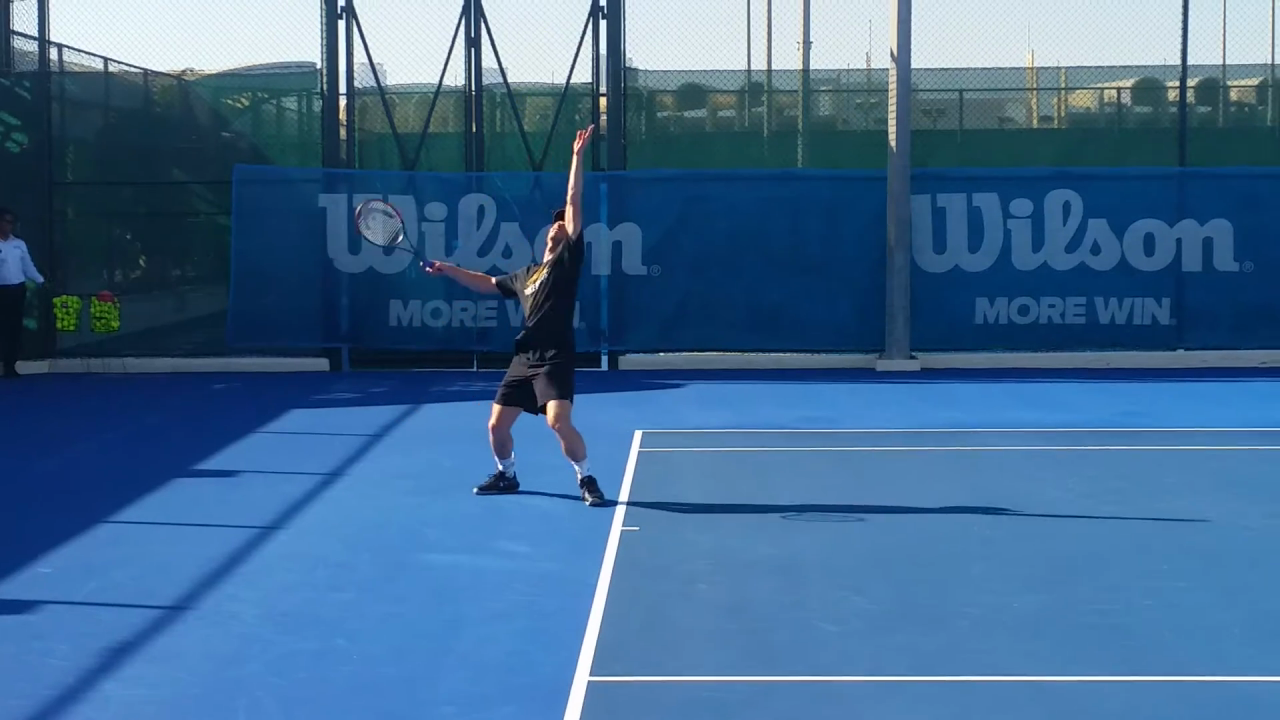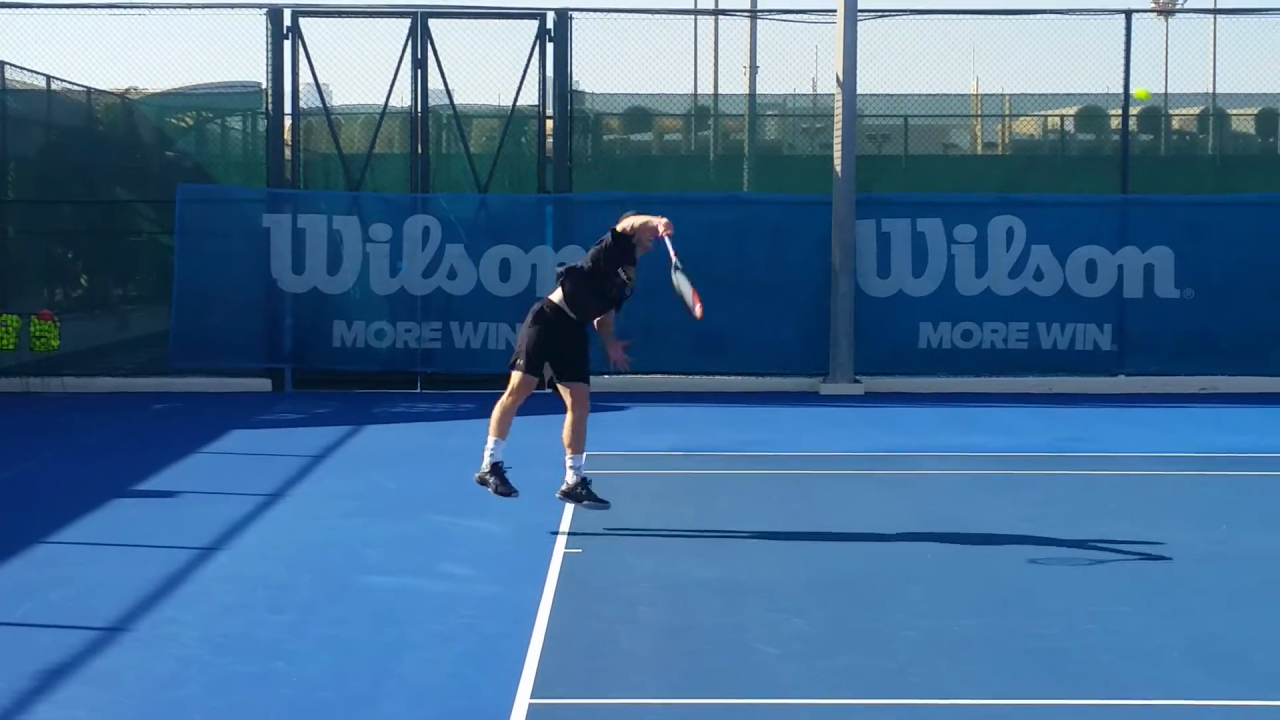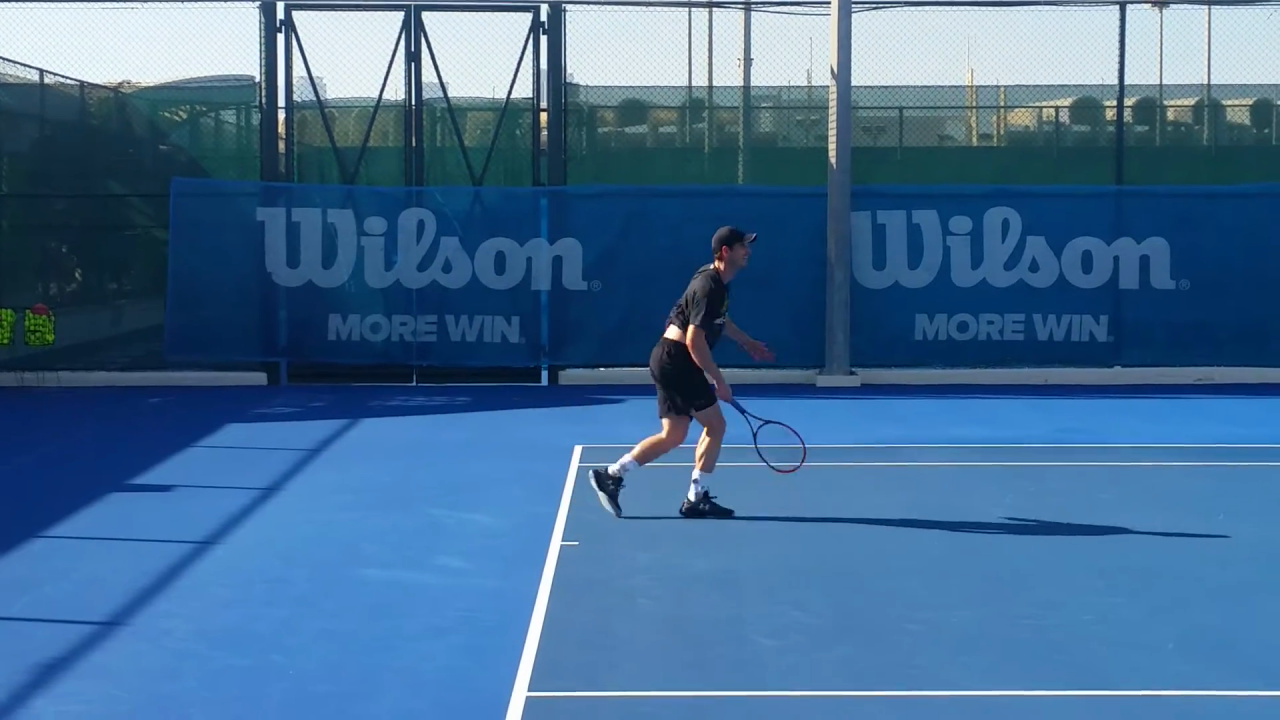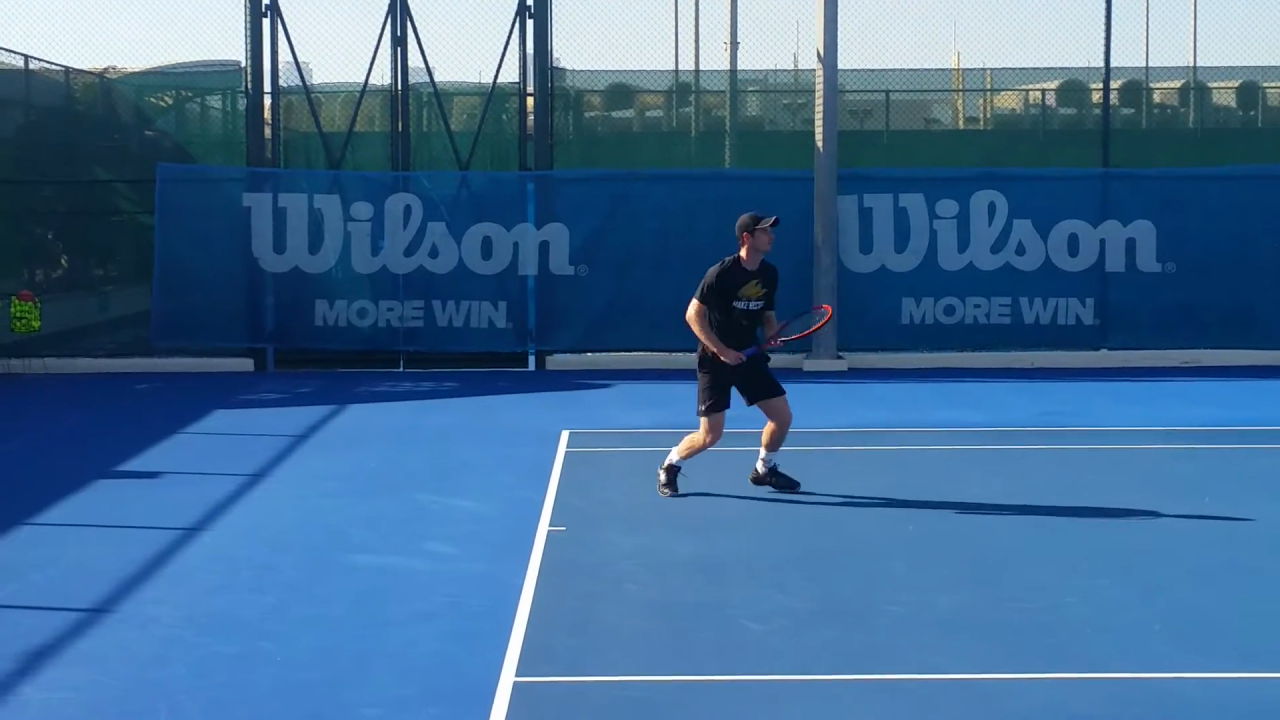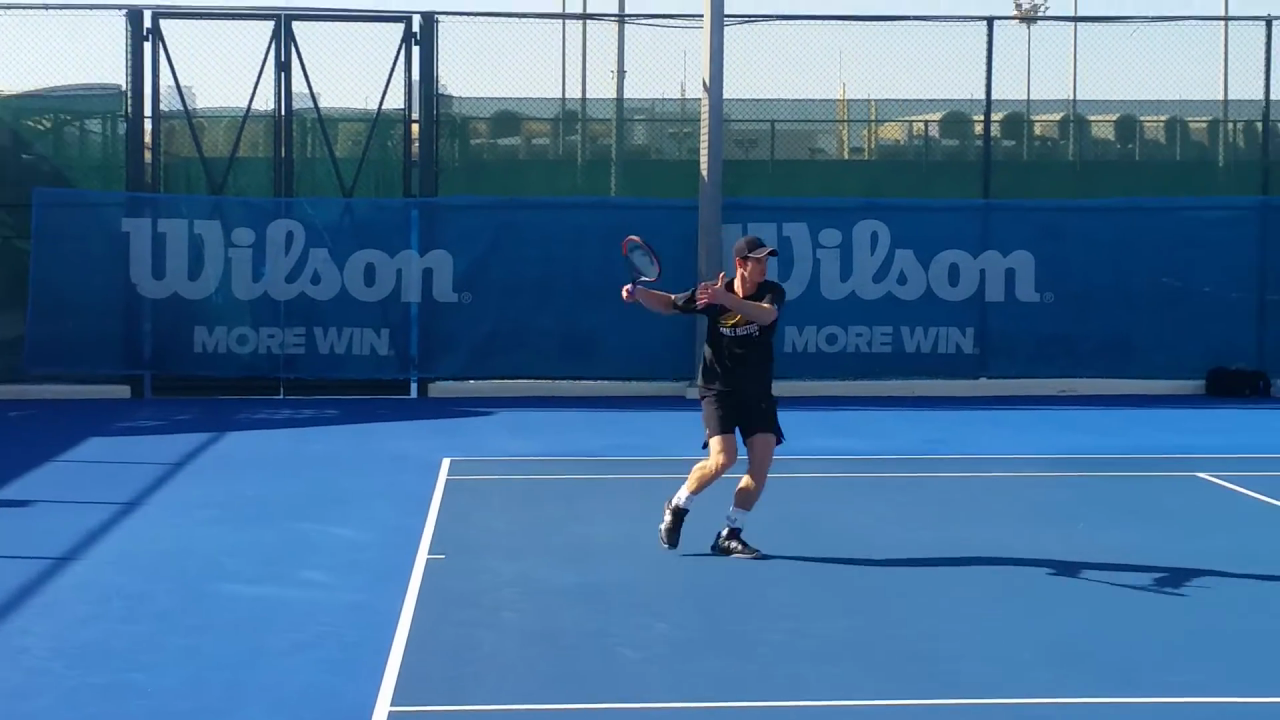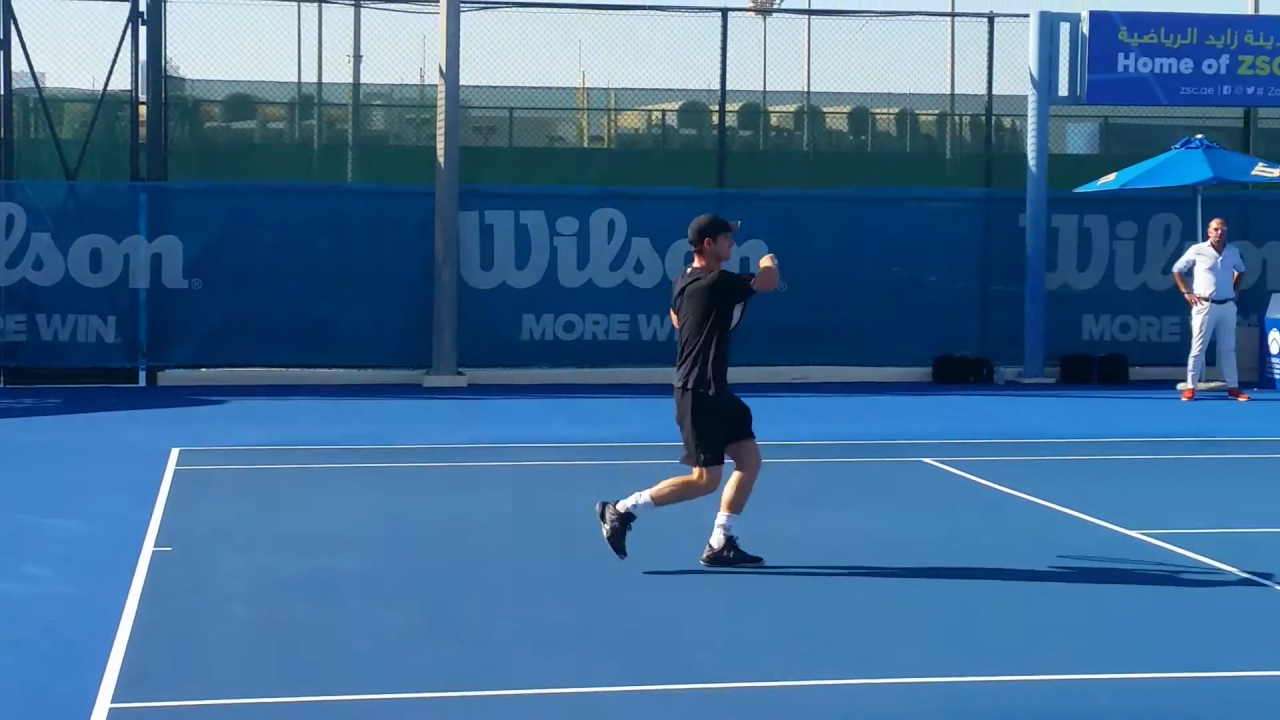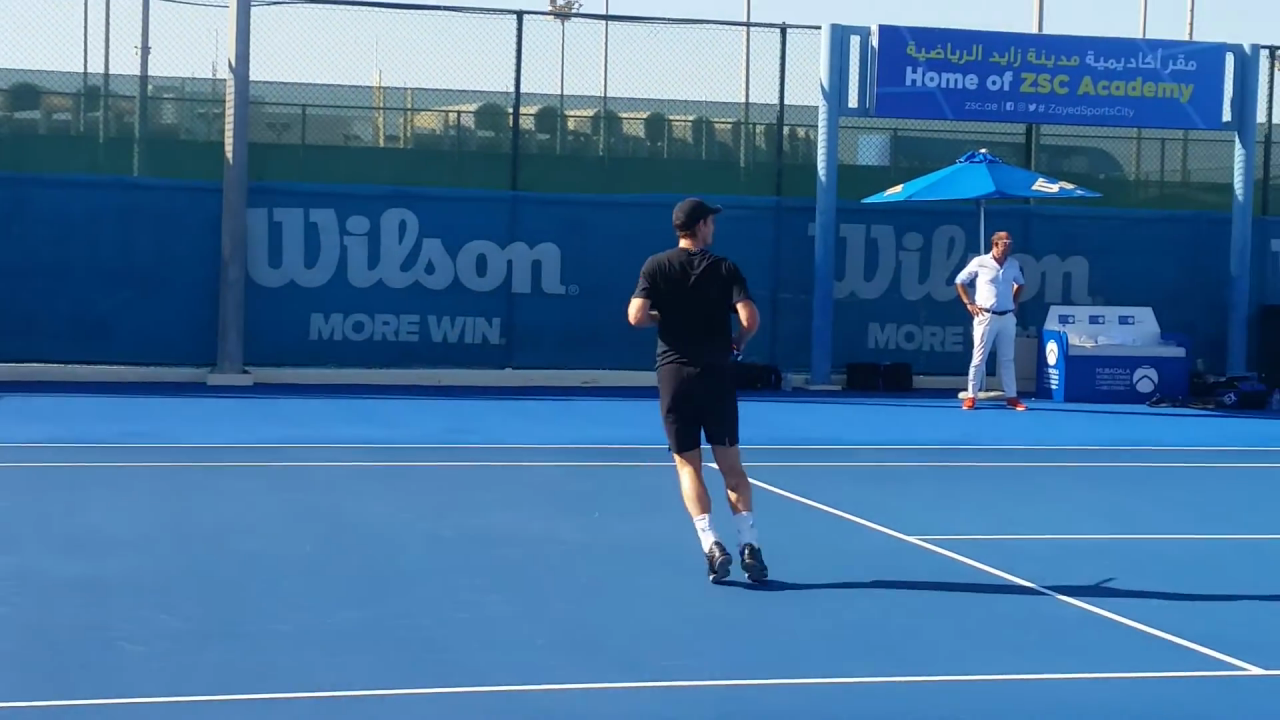
dt=0.7s
person 1, frame 1
left shoulder: (569, 259)
right shoulder: (526, 275)
left elbow: (574, 203)
right elbow: (488, 283)
left wrist: (578, 156)
right wrist: (448, 269)
left hip: (555, 359)
right hip: (524, 361)
left knee: (559, 423)
right knee: (497, 426)
left ankle: (586, 478)
right ankle: (506, 475)
person 1, frame 2
left shoulder: (626, 279)
right shoulder: (618, 247)
right elbow: (632, 221)
left wrist: (612, 345)
right wrist: (659, 222)
left hip: (572, 332)
right hip: (549, 319)
left knee: (579, 407)
right knee: (518, 391)
left ankle: (574, 482)
right ankle: (491, 466)
person 1, frame 3
left shoulder: (715, 278)
right shoulder: (710, 287)
left elbow: (719, 318)
right elbow: (695, 341)
left wrist: (746, 342)
right wrist: (720, 381)
left hip: (668, 359)
right hip: (676, 361)
left knee: (672, 436)
right knee: (716, 427)
left ankle: (611, 476)
right ankle: (696, 499)
person 1, frame 4
left shoulder: (770, 273)
right shoulder: (722, 272)
right elbow: (693, 315)
left wrist: (772, 332)
right wrist: (722, 351)
left hip: (748, 357)
right hip: (715, 360)
left knee: (782, 416)
right knee: (711, 433)
left ankle: (766, 470)
right ankle: (669, 468)
person 1, frame 5
left shoulder: (772, 291)
right shoulder: (708, 293)
left elbow: (766, 315)
right elbow: (665, 304)
left wrist: (727, 300)
right wrist: (638, 292)
left hip: (758, 393)
right hip: (719, 390)
left knee: (762, 462)
right knee: (722, 459)
left ankle: (730, 535)
right ankle: (678, 507)
person 1, frame 6
left shoulder: (687, 281)
right shoulder: (716, 283)
left elbow: (678, 322)
right elbow: (769, 282)
right wrist: (769, 261)
left hip: (710, 390)
right hip: (700, 393)
left knee: (750, 461)
right knee: (703, 480)
left ankle: (721, 544)
right ankle: (621, 510)
person 1, frame 7
left shoulder: (657, 265)
right shoulder: (726, 269)
left elbow: (636, 316)
right elbow: (750, 317)
right wrist: (738, 342)
left hip: (674, 375)
right hip: (717, 376)
left knee: (688, 466)
right knee: (731, 466)
left ankle: (713, 549)
right ankle: (750, 548)
